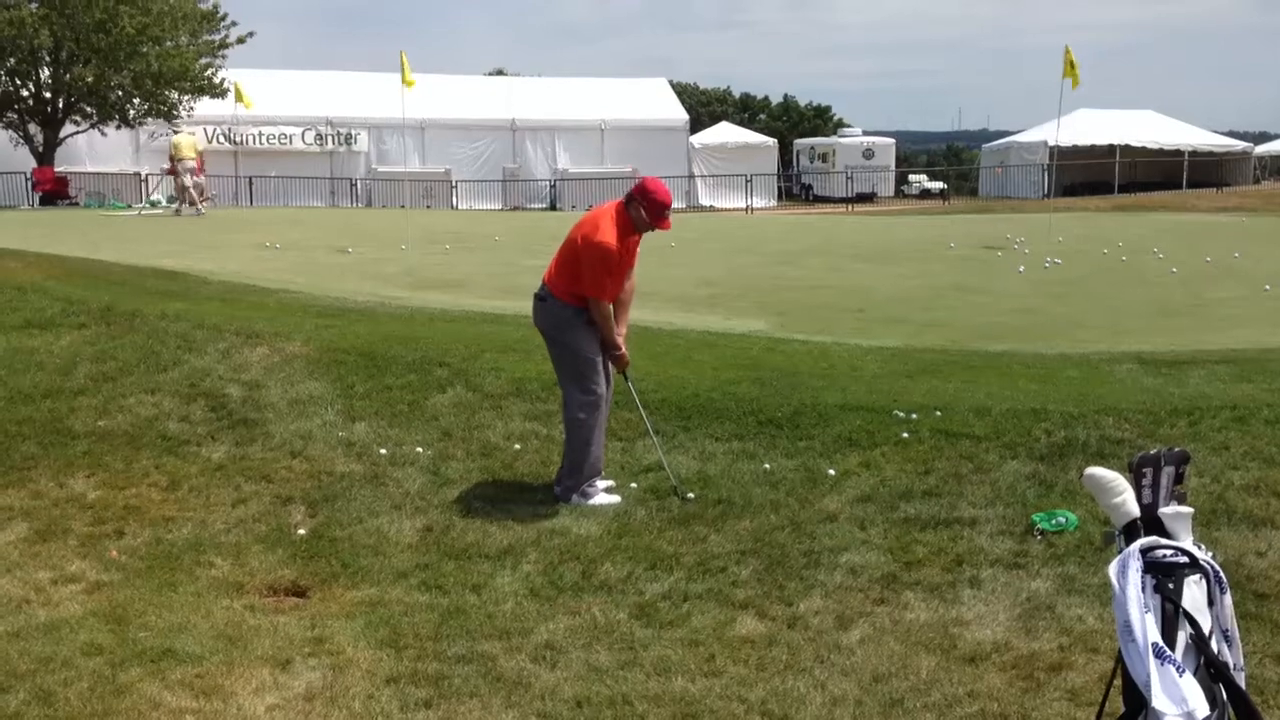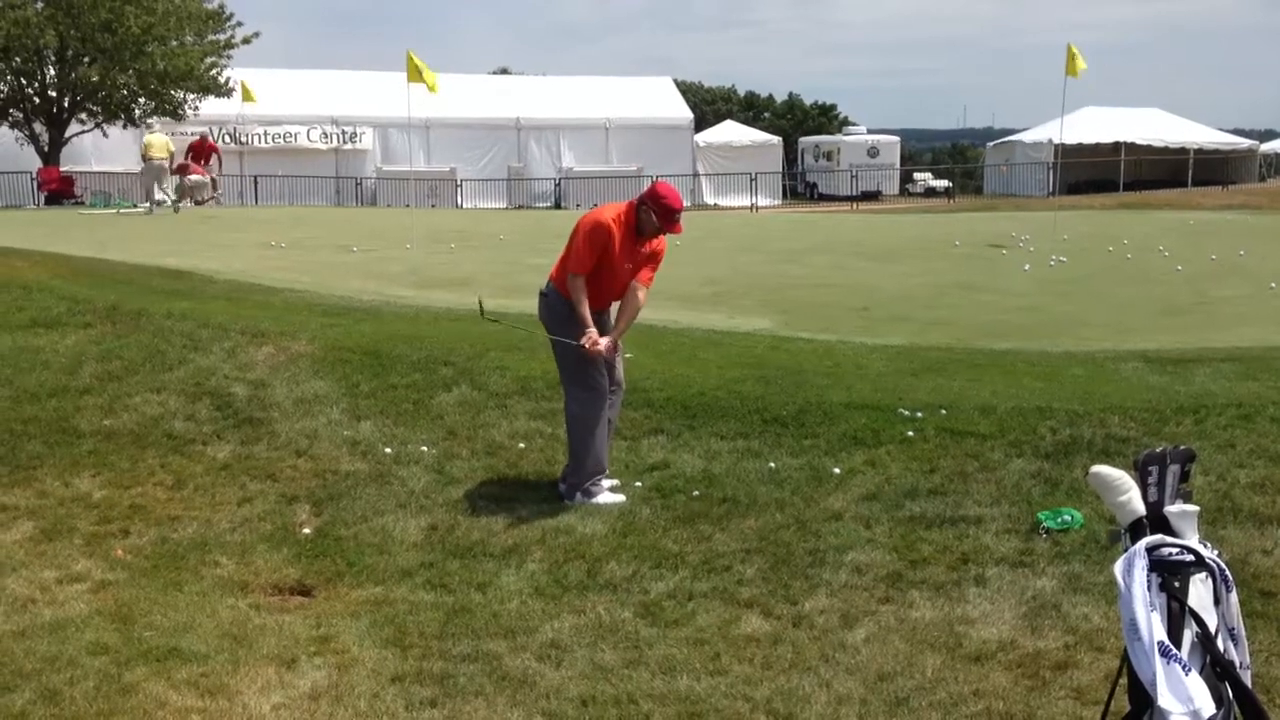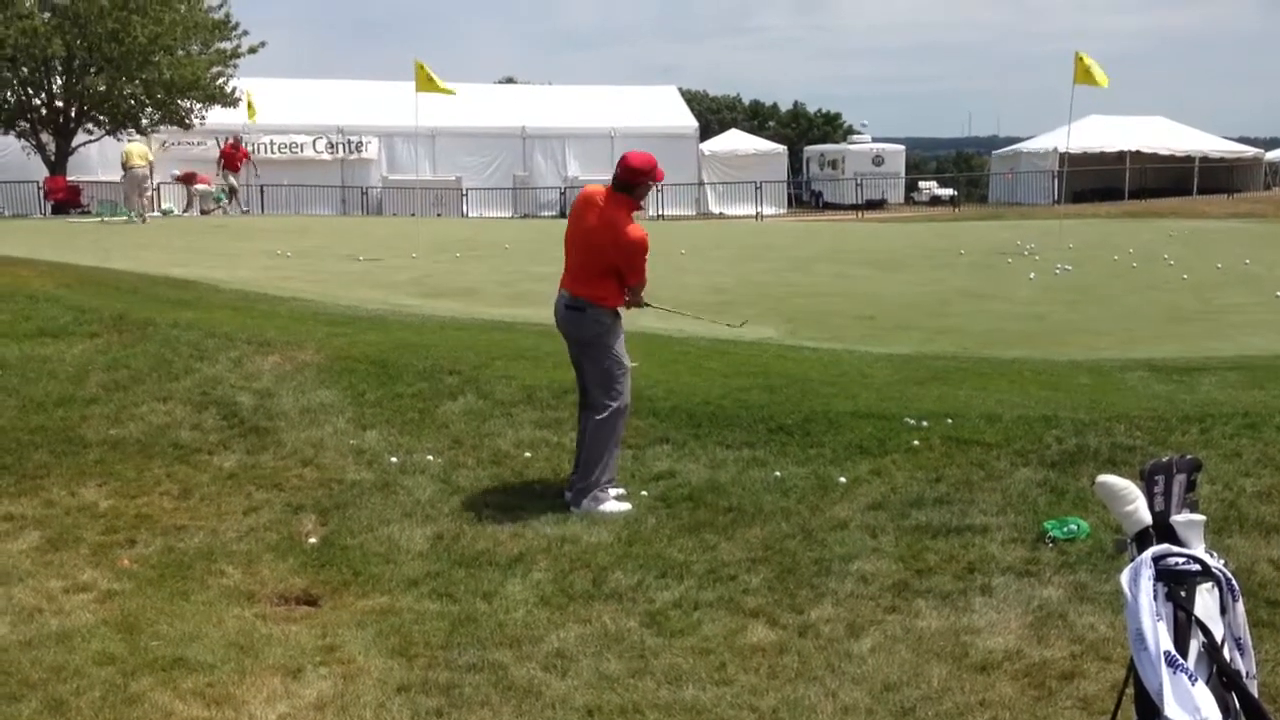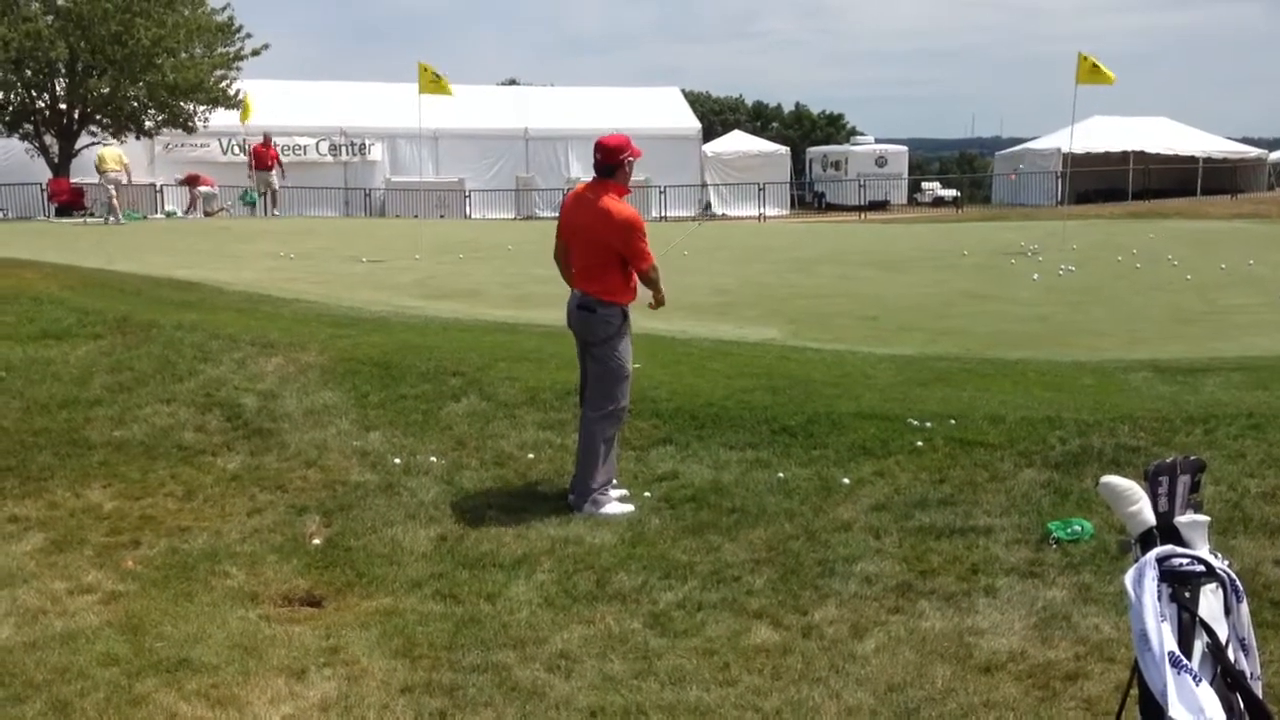
dt=0.7s
person 1, frame 1
left shoulder: (632, 224)
right shoulder: (602, 239)
left elbow: (626, 279)
right elbow: (598, 301)
left wrist: (620, 333)
right wrist: (614, 347)
left hip: (582, 308)
right hip: (562, 310)
left knee: (599, 389)
right knee: (588, 394)
left ankle: (582, 473)
right ankle: (576, 486)
person 1, frame 2
left shoulder: (656, 244)
right shoulder: (601, 223)
left elbow: (637, 292)
right elbow: (574, 277)
left wrist: (612, 338)
right wrist: (588, 329)
left hip: (598, 308)
right hip: (565, 305)
left knee: (612, 387)
right knee: (590, 392)
left ankle: (585, 471)
right ankle: (582, 485)
person 1, frame 3
left shoulder: (586, 196)
right shoulder: (632, 236)
right elbow: (636, 286)
right wrist: (635, 299)
left hip: (568, 304)
right hip: (595, 316)
left knee: (594, 400)
right knee: (613, 403)
left ankle: (585, 479)
right ankle: (588, 493)
person 1, frame 4
left shoulder: (573, 198)
right shoulder: (624, 216)
left elbow: (561, 254)
right elbow: (647, 270)
right wrist: (659, 294)
left hip: (580, 306)
right hip: (606, 315)
left knee: (595, 401)
right knee: (608, 406)
left ankle: (594, 480)
right ankle: (589, 495)
